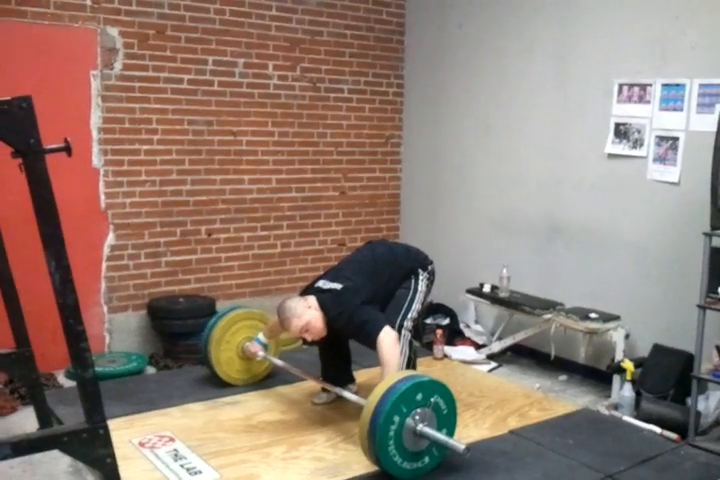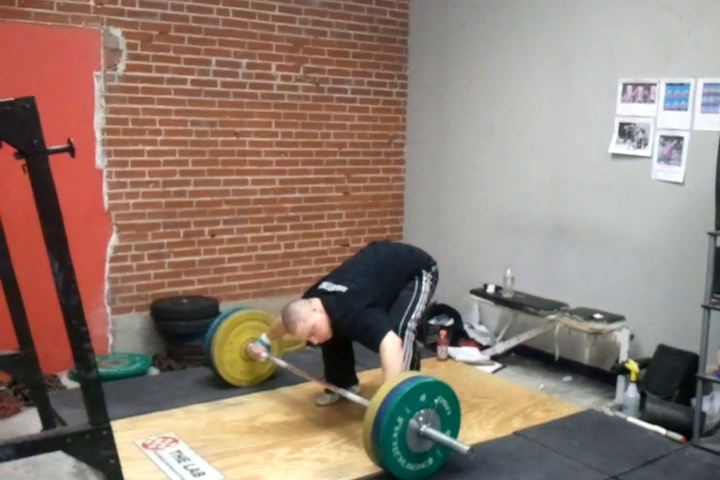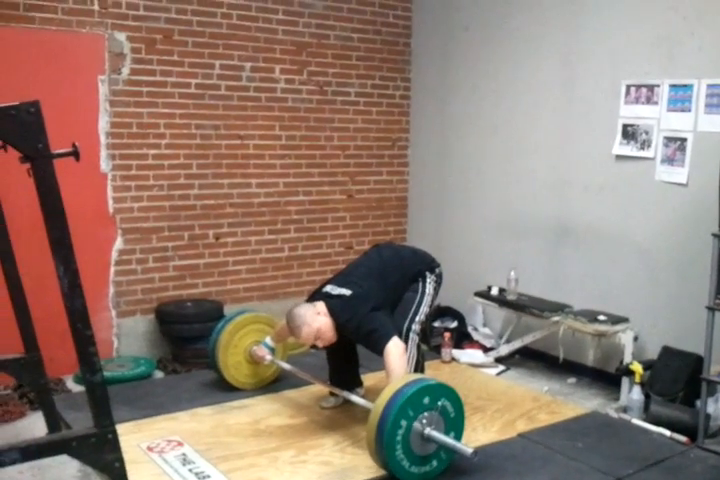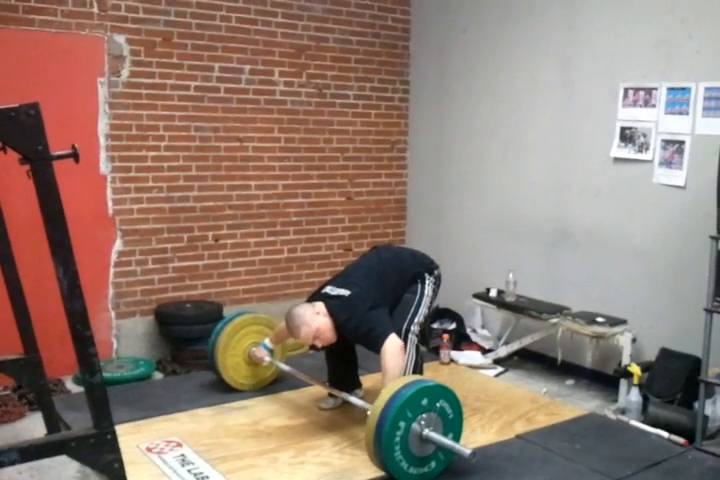
dt=0.2s
person 1, frame 1
left shoulder: (344, 308)
right shoulder: (307, 300)
left elbow: (389, 338)
right elbow: (285, 318)
right wrist: (260, 340)
left hip: (414, 270)
right hip: (377, 261)
left knee: (397, 327)
right knee: (331, 328)
right ankle: (340, 383)
person 1, frame 2
left shoulder: (349, 310)
right shoulder: (311, 302)
left elbow: (392, 344)
right elbow: (288, 319)
right wrist: (263, 341)
left hip: (417, 270)
right hip: (381, 263)
left knee: (401, 329)
right knee: (335, 329)
right ankle: (343, 384)
person 1, frame 3
left shoulder: (353, 314)
right shoulder: (315, 306)
left elbow: (396, 348)
right elbow: (291, 322)
right wrist: (268, 344)
left hip: (420, 273)
right hip: (383, 264)
left knee: (404, 332)
right knee: (339, 332)
right ankle: (347, 386)
person 1, frame 4
left shoulder: (353, 314)
right shoulder: (313, 307)
left elbow: (394, 346)
right elbow: (291, 323)
right wrist: (267, 346)
left hip: (420, 274)
left knee: (403, 333)
right knee: (338, 334)
right ankle: (347, 388)
